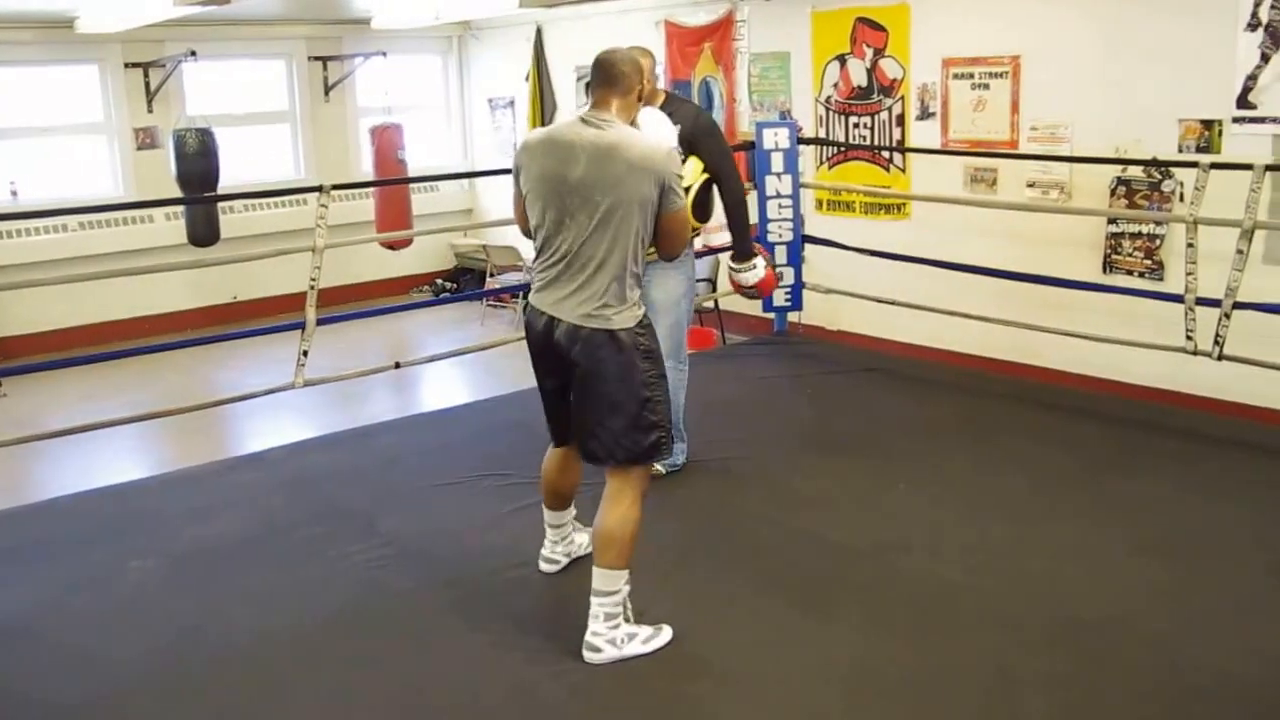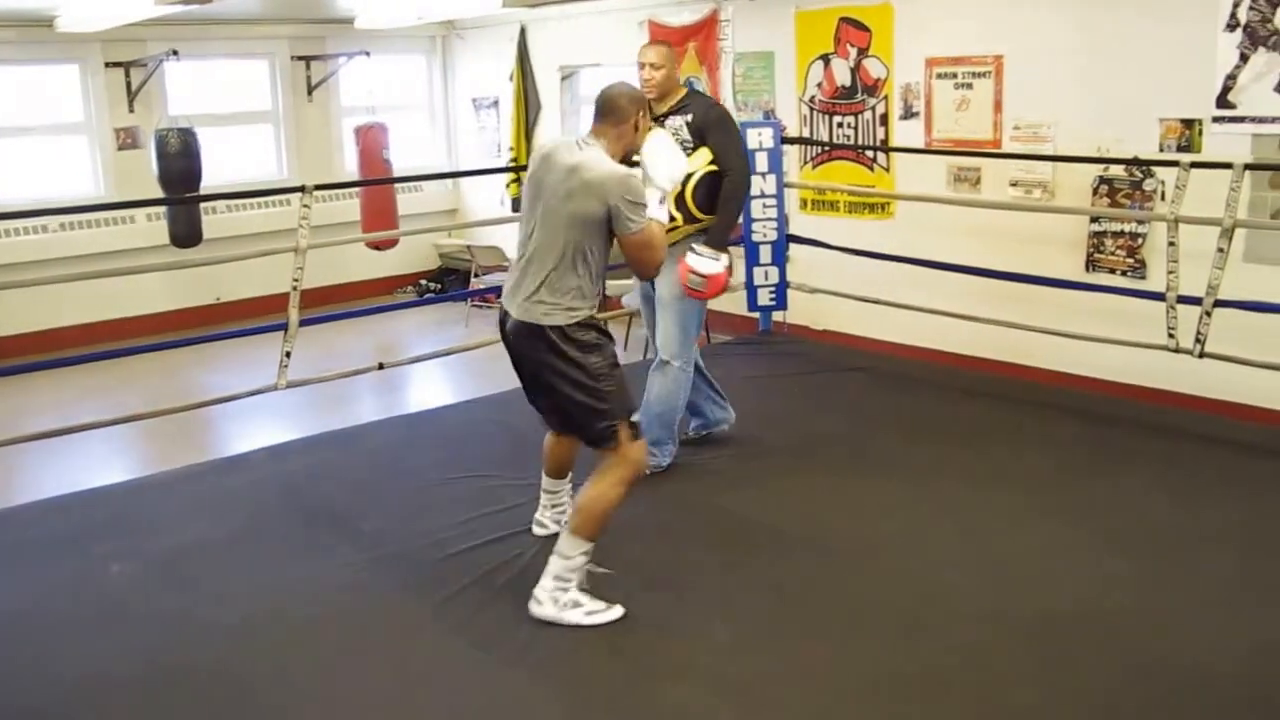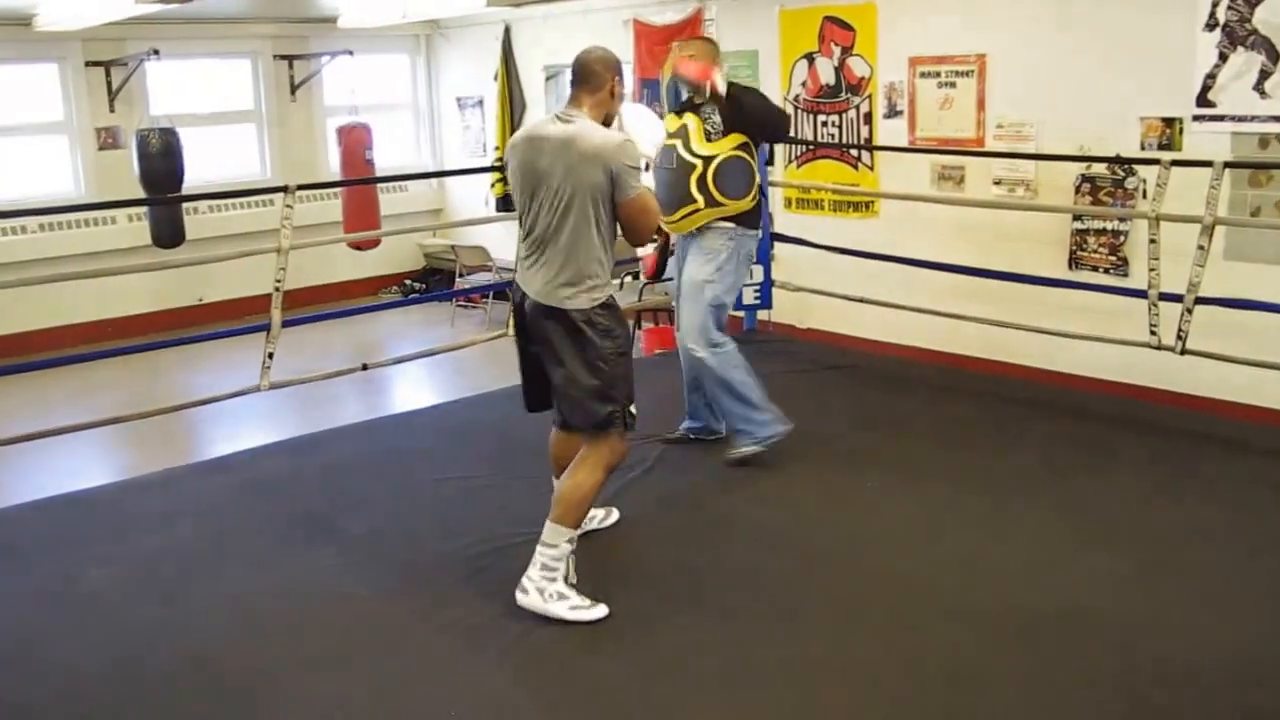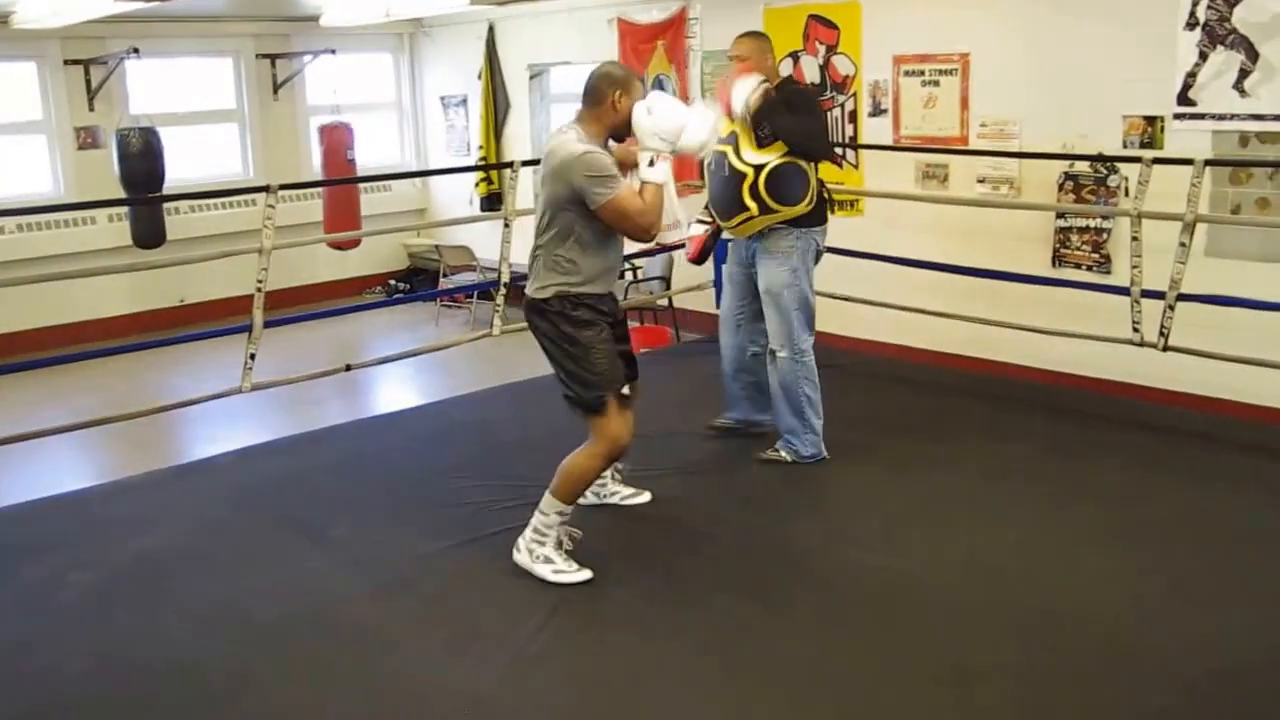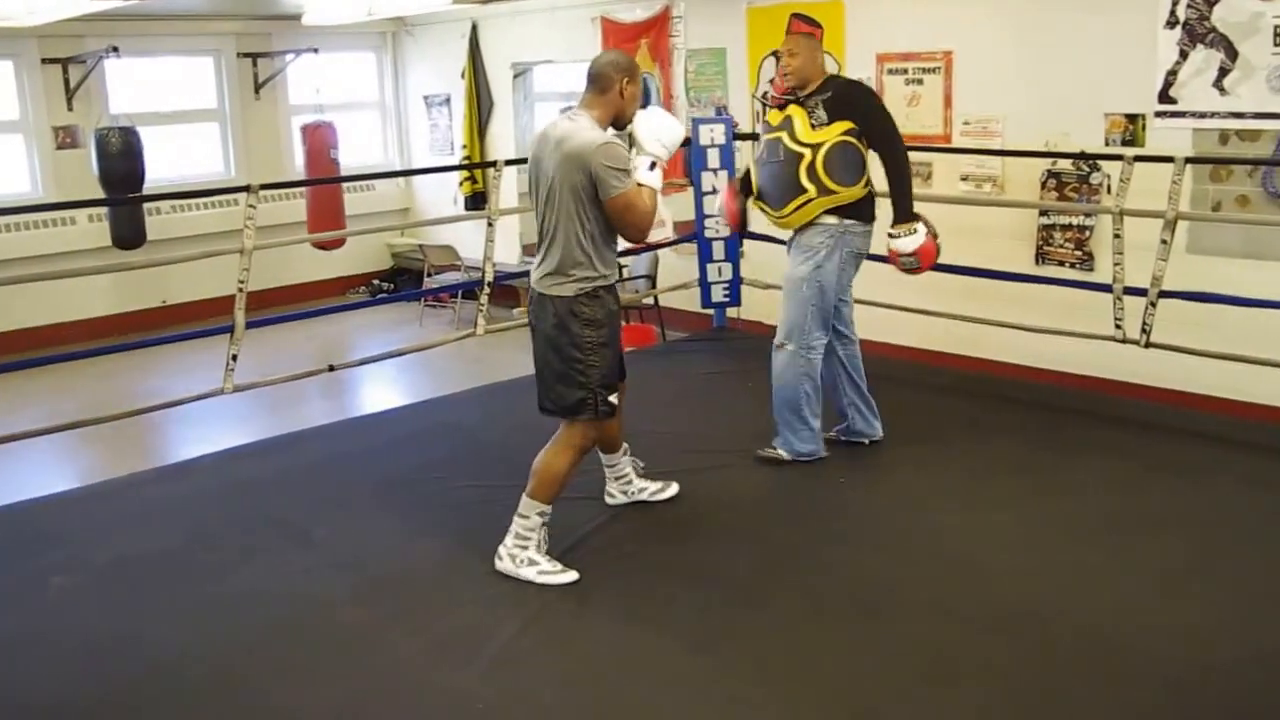
dt=0.5s
person 1, frame 1
left shoulder: (534, 146)
right shoulder: (656, 158)
right elbow: (673, 247)
left hip: (544, 317)
right hip: (609, 330)
left knee: (568, 439)
right knee: (628, 475)
left ankle: (558, 543)
right ankle: (607, 628)
person 1, frame 2
left shoulder: (549, 153)
right shoulder: (620, 181)
right elbow: (649, 265)
right wrist: (658, 195)
left hip: (517, 317)
right hip: (558, 329)
left knee: (571, 415)
right knee: (626, 458)
left ankle: (553, 510)
right ankle: (558, 589)
person 1, frame 3
left shoulder: (524, 139)
right shoulder: (614, 149)
right elbow: (642, 233)
right wrist: (641, 168)
left hip: (530, 295)
right hip: (580, 309)
left knee: (573, 416)
right knee: (606, 443)
left ankle: (572, 513)
right ankle: (544, 578)
person 1, frame 4
left shoulder: (584, 141)
right shoulder: (582, 160)
left elbow: (621, 161)
right elbow: (644, 225)
right wrist: (658, 161)
left hip: (590, 295)
right hip: (566, 305)
left knee: (622, 388)
right knee: (613, 433)
left ankle: (600, 482)
right ankle: (538, 540)
person 1, frame 5
left shoulder: (551, 133)
right shoulder: (603, 148)
right elbow: (637, 227)
left wrist: (638, 161)
right wrist: (651, 163)
left hip: (561, 287)
right hip: (579, 298)
left knee: (609, 393)
right knee: (579, 428)
left ankle: (623, 482)
right ankle: (519, 546)
person 2, frame 1
left shoulder: (690, 120)
left elbow: (731, 183)
left wrist: (744, 249)
left hip: (668, 257)
left knee: (666, 355)
left ankle: (668, 449)
person 2, frame 2
left shoulder: (705, 114)
left elbow: (738, 177)
left wrist: (716, 240)
left hip: (687, 249)
left knee: (673, 353)
right knee: (671, 346)
left ankle: (654, 450)
right ankle: (713, 413)
person 2, frame 3
left shoulder: (732, 104)
right shoulder: (685, 112)
left elbow: (777, 126)
left wrist: (723, 90)
left hip: (724, 235)
right hip: (690, 234)
left knee: (704, 336)
right knee: (690, 334)
left ankle: (760, 426)
right ankle: (705, 420)
person 2, frame 4
left shoulder: (796, 99)
right shoulder: (741, 107)
left elbow: (818, 149)
left wrist: (766, 111)
right wrist: (711, 222)
left hip: (788, 236)
right hip: (747, 236)
left knee: (787, 343)
right knee: (737, 326)
left ankle: (803, 442)
right ankle: (751, 411)
person 2, frame 5
left shoulder: (848, 95)
right shoulder: (788, 110)
left elbow: (892, 148)
right elbow: (770, 168)
left wrist: (904, 213)
right wrist: (744, 187)
left hip: (835, 230)
right hip: (809, 231)
left knee: (796, 338)
right knee: (834, 332)
left ankle: (798, 441)
right ankle: (861, 424)
